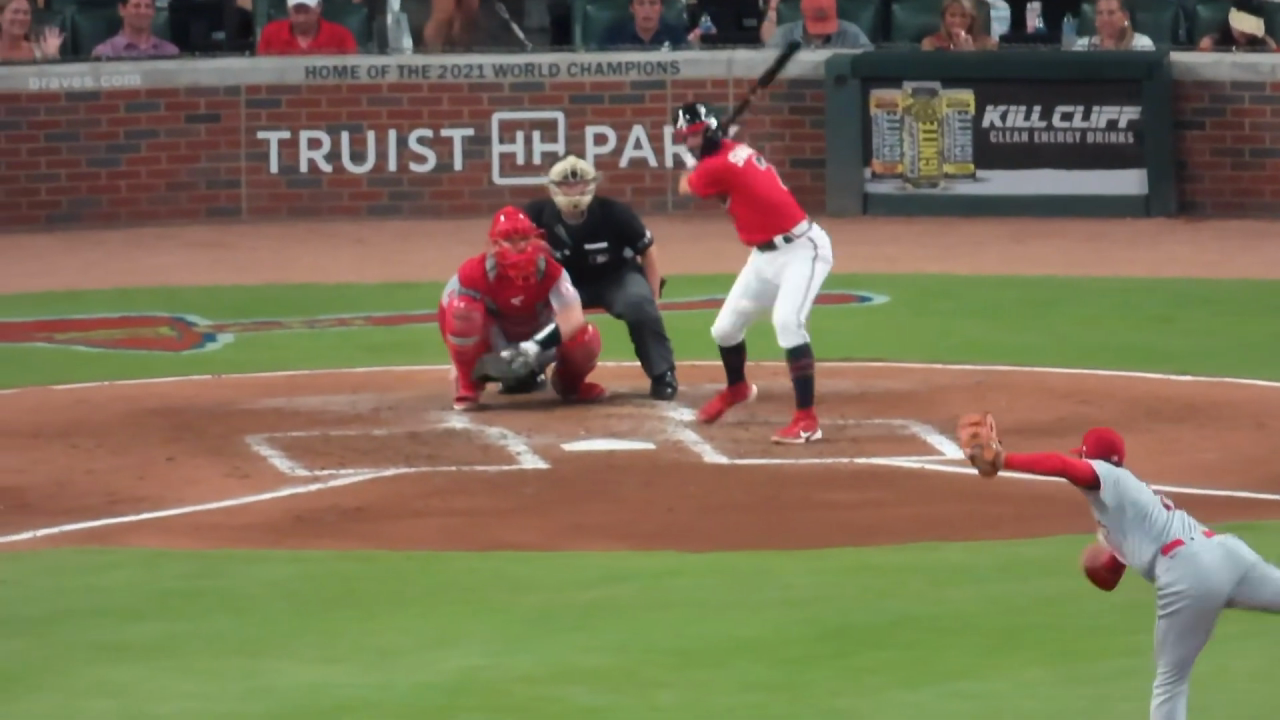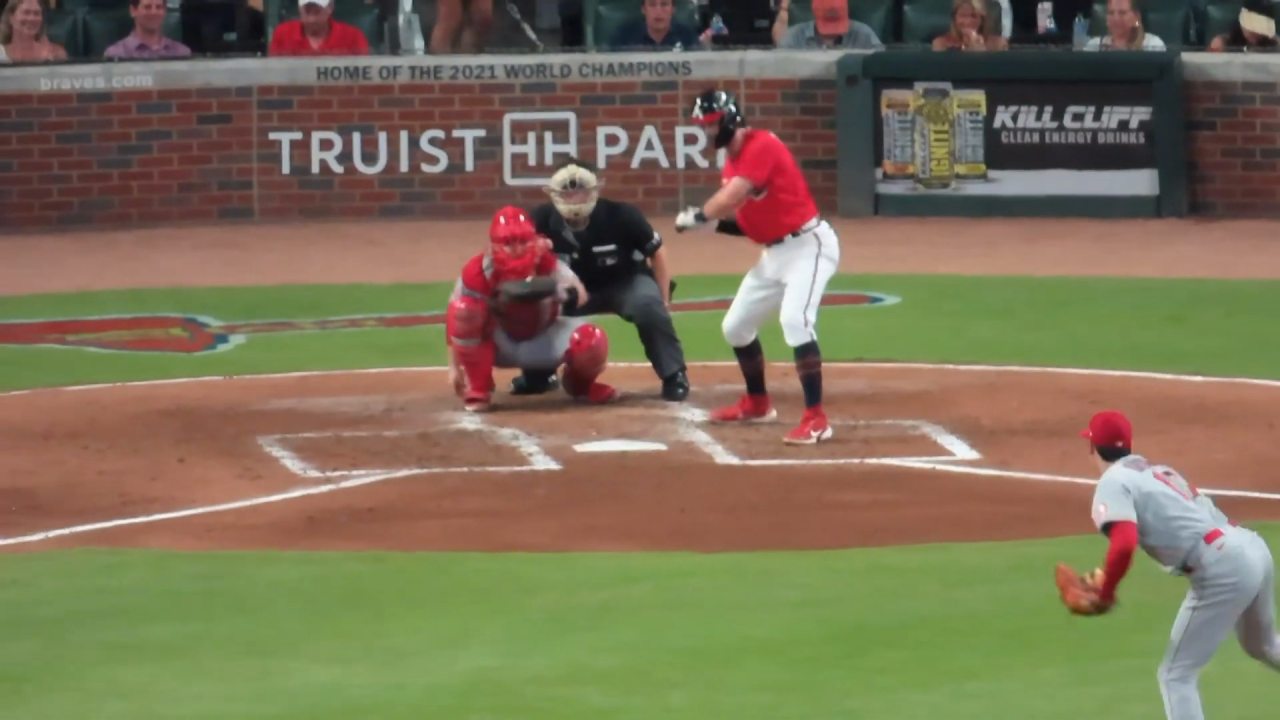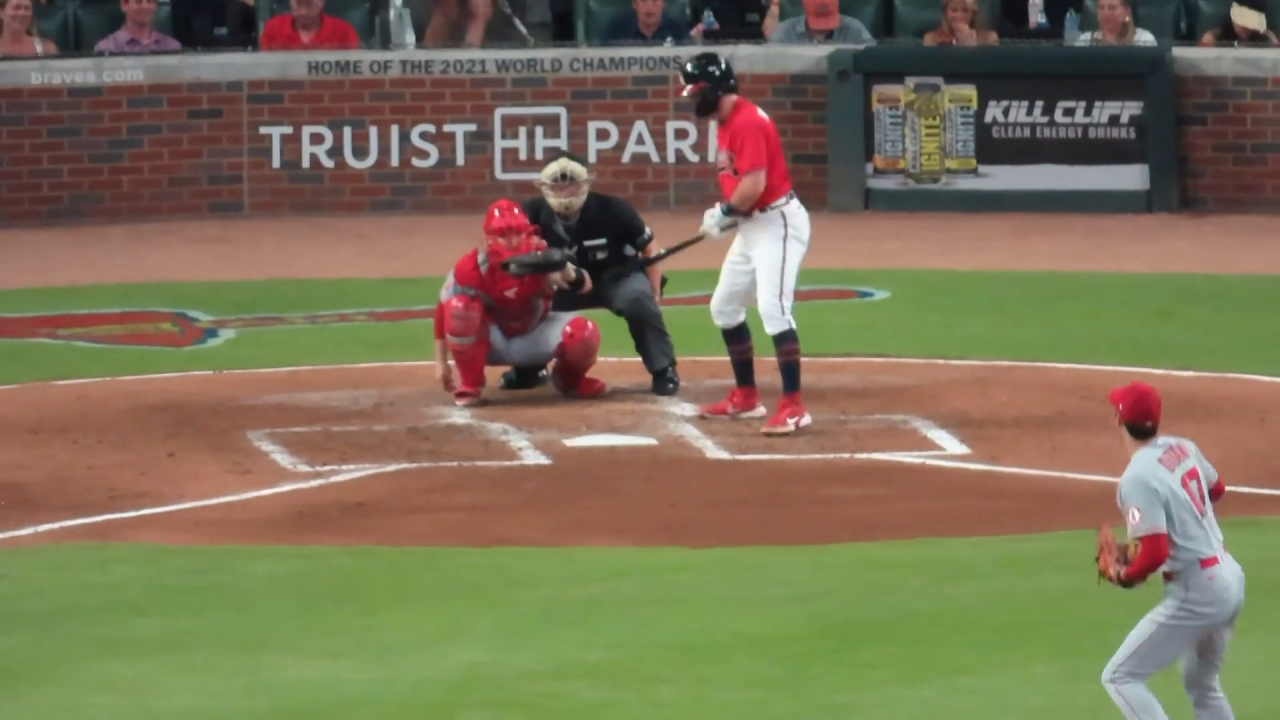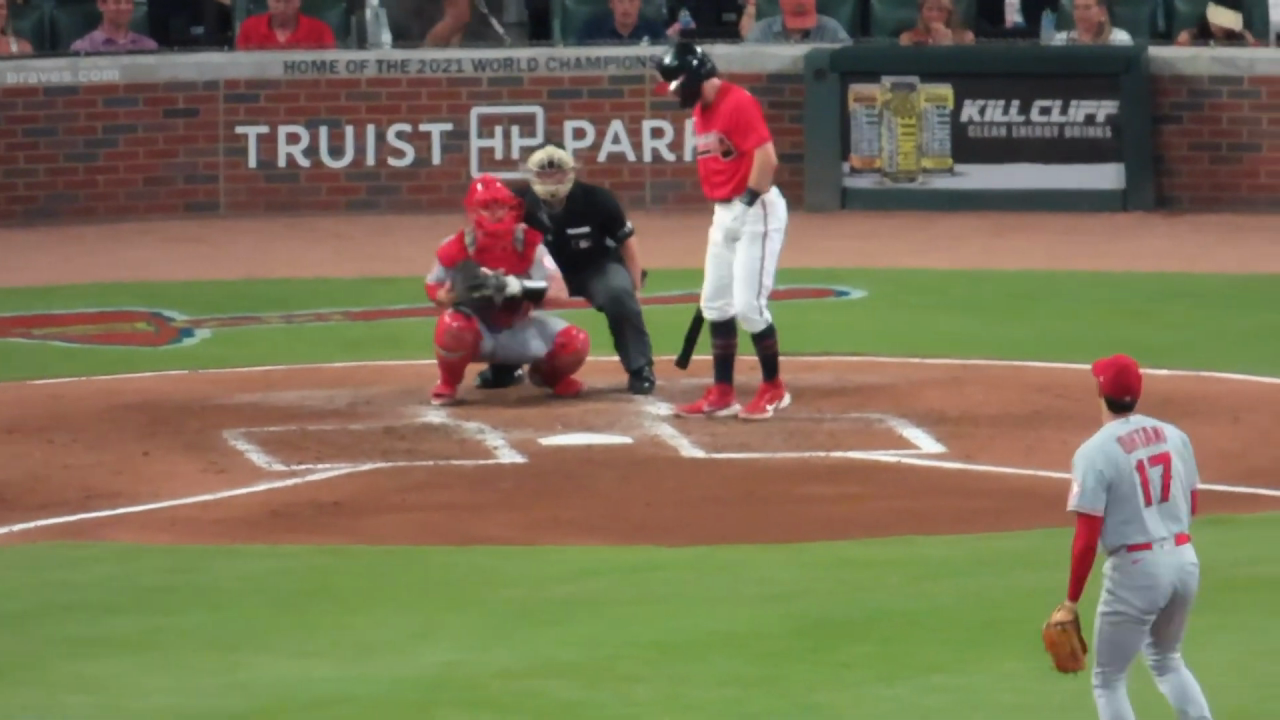
dt=0.3s
person 1, frame 1
left shoulder: (717, 165)
right shoulder: (737, 150)
left elbow: (686, 188)
left wrist: (695, 163)
left hip: (803, 247)
right hip: (767, 253)
left knee: (787, 322)
right knee: (725, 329)
left ankle: (806, 419)
right ankle: (737, 388)
person 1, frame 2
left shoulder: (762, 145)
right shoulder: (730, 163)
left elbow: (731, 197)
right elbow: (742, 218)
left wrist: (695, 216)
right wrist: (709, 220)
left hip: (809, 244)
right hip: (774, 252)
left knee: (795, 320)
right knee: (735, 327)
left ankle: (816, 418)
right ankle: (757, 401)
person 1, frame 3
left shoulder: (747, 121)
right shoulder: (726, 121)
left elbow: (755, 184)
left wrist: (723, 211)
right wrist: (726, 211)
left hip: (779, 223)
right hip: (751, 226)
left knee: (773, 306)
right knee: (724, 307)
left ankle: (793, 405)
right ankle: (746, 397)
person 1, frame 4
left shoulder: (738, 102)
right shoulder: (701, 108)
left elbow: (767, 157)
left wrist: (745, 206)
right wrist: (729, 210)
left hip: (756, 209)
right hip: (726, 211)
left knee: (750, 304)
right knee: (716, 304)
left ankle: (773, 389)
right ankle: (722, 395)
person 2, frame 1
left shoulder: (1108, 478)
left elbow: (1067, 467)
right elbow: (1106, 579)
left wrist: (1002, 459)
right wrist: (1099, 559)
left hip: (1189, 574)
left knee: (1170, 684)
person 2, frame 2
left shoulder: (1111, 487)
right shoulder: (1154, 470)
left elbow: (1123, 544)
left wrist: (1104, 594)
left hip: (1222, 573)
right hip: (1251, 549)
left knee: (1175, 676)
person 2, frame 3
left shoulder: (1137, 478)
right shoulder: (1183, 448)
left elbow: (1156, 552)
right elbow: (1217, 489)
left wrist: (1125, 575)
left hip: (1197, 593)
right hip: (1229, 581)
left knee: (1120, 676)
right knee: (1202, 685)
person 2, frame 4
left shoulder: (1094, 452)
right shoulder: (1175, 436)
left elbow: (1088, 534)
right elbow: (1191, 504)
left wrist: (1071, 601)
left hip: (1134, 570)
right hip: (1184, 562)
left knee: (1107, 679)
right knee: (1166, 660)
person 3, frame 1
left shoulder: (615, 213)
right shoulder: (537, 214)
left elbow: (646, 251)
left wrist: (654, 298)
left hip: (616, 277)
left knee: (639, 305)
left ankle: (663, 374)
person 3, frame 2
left shoulder: (622, 216)
right shoulder: (542, 220)
left elbow: (656, 252)
left wrist: (664, 300)
left hip: (627, 280)
left knee: (648, 307)
left ankle: (674, 375)
right ankle: (539, 374)
person 3, frame 3
left shoulder: (613, 210)
right shoulder: (533, 214)
left elbow: (647, 247)
left wrist: (655, 295)
left hip: (617, 275)
left knee: (638, 301)
left ankle: (664, 370)
right ankle: (529, 368)
person 3, frame 4
left shoulder: (597, 200)
right shoulder: (518, 202)
left elbow: (626, 241)
left wrist: (636, 288)
left hip: (598, 266)
left knee: (619, 296)
left ankle: (640, 370)
right ankle: (505, 369)
person 4, frame 1
left shoulder: (550, 271)
right shoulder: (475, 272)
left elbow: (575, 316)
right elbow: (447, 310)
left wrist: (533, 347)
right wrist: (457, 364)
left hip: (537, 339)
right hip: (493, 342)
left knee: (585, 337)
right knee: (461, 308)
left ankle: (569, 384)
right ankle: (469, 388)
person 4, frame 2
left shoulder: (547, 264)
right shoulder: (475, 272)
left elbow: (579, 294)
right elbow: (454, 315)
left wrist: (561, 292)
right wrist: (454, 367)
left hip: (543, 342)
right hip: (500, 345)
left knee: (592, 342)
right knee: (464, 309)
left ankle: (579, 384)
right ankle: (480, 389)
person 4, frame 3
right shoulder: (469, 268)
left elbow: (586, 285)
right elbow: (444, 311)
left wrist: (568, 274)
right wrist: (440, 361)
left hip: (535, 338)
right hip: (491, 342)
left knee: (585, 334)
right knee: (458, 308)
left ankle: (569, 379)
right ankle: (470, 384)
person 4, frame 4
left shoulder: (529, 244)
right shoulder: (455, 249)
left elbow: (560, 294)
right elbow: (433, 288)
left wrist: (514, 287)
right wrist: (447, 295)
left hip: (518, 331)
right hip: (476, 332)
left knee: (576, 343)
right knee: (453, 326)
left ankle: (546, 374)
right ankle: (448, 383)
